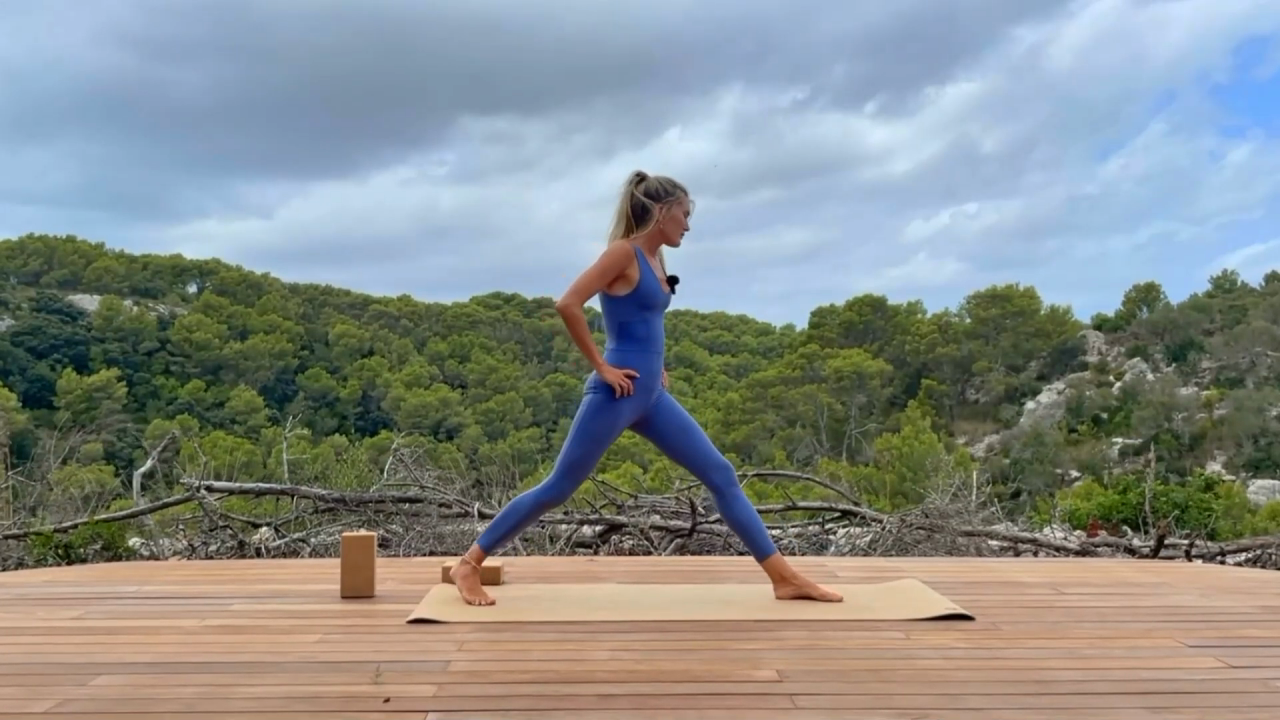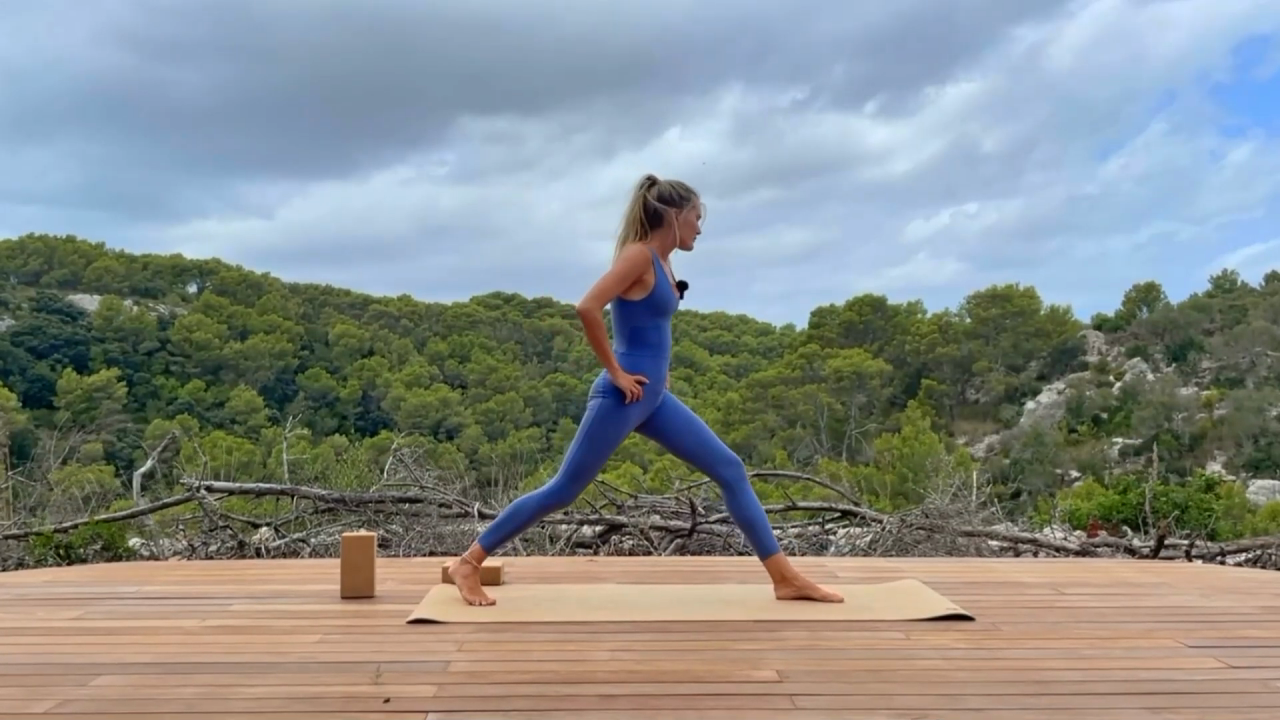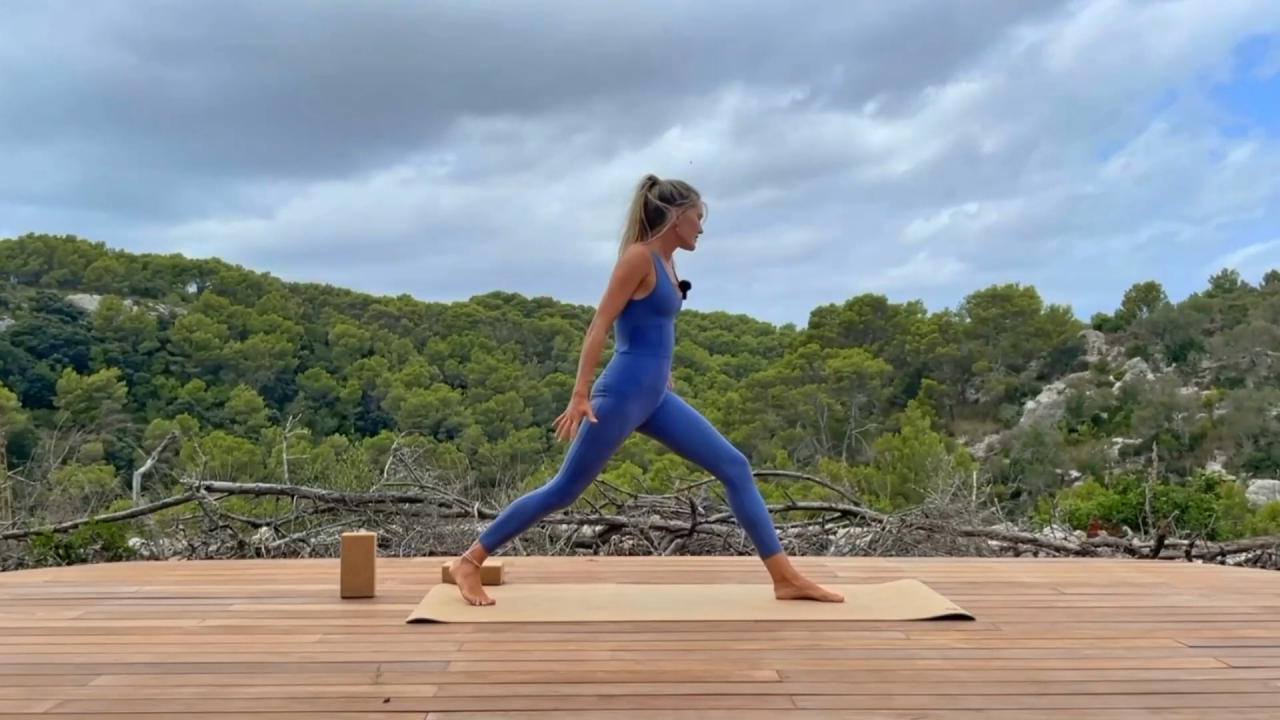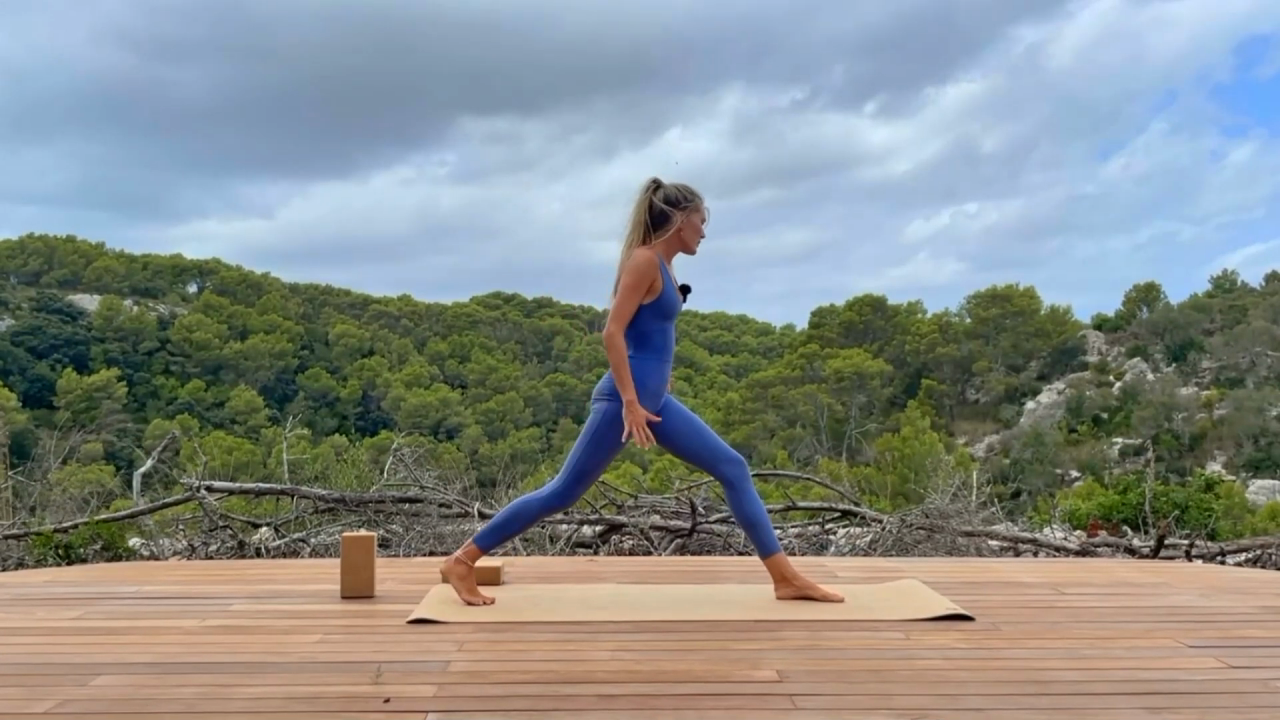
dt=0.5s
person 1, frame 1
left shoulder: (654, 259)
right shoulder: (623, 251)
right elbow: (568, 304)
right wrist: (600, 367)
left hip: (650, 394)
right hip: (615, 393)
left knee: (721, 475)
right knee: (557, 488)
left ankle: (784, 578)
right ankle: (469, 564)
person 1, frame 2
left shoulder: (659, 262)
right shoulder: (639, 255)
right elbow: (588, 307)
right wrist: (615, 371)
left hip: (654, 397)
right hip: (622, 397)
left knee: (730, 469)
right knee: (563, 490)
left ankle: (785, 577)
right ankle: (468, 563)
person 1, frame 3
left shoulder: (663, 262)
right shoulder: (639, 255)
right elbow: (600, 324)
right wrist: (581, 395)
left hip: (655, 396)
right hip: (623, 393)
left knee: (735, 468)
right knee: (563, 490)
left ankle: (785, 577)
right ankle: (469, 562)
person 1, frame 4
left shoulder: (660, 264)
right shoulder: (644, 259)
right elbow: (612, 332)
right wrist: (629, 402)
left hip: (653, 397)
right hip: (630, 398)
left knee: (733, 469)
right knee: (563, 493)
left ankle: (786, 578)
right ankle: (462, 562)
